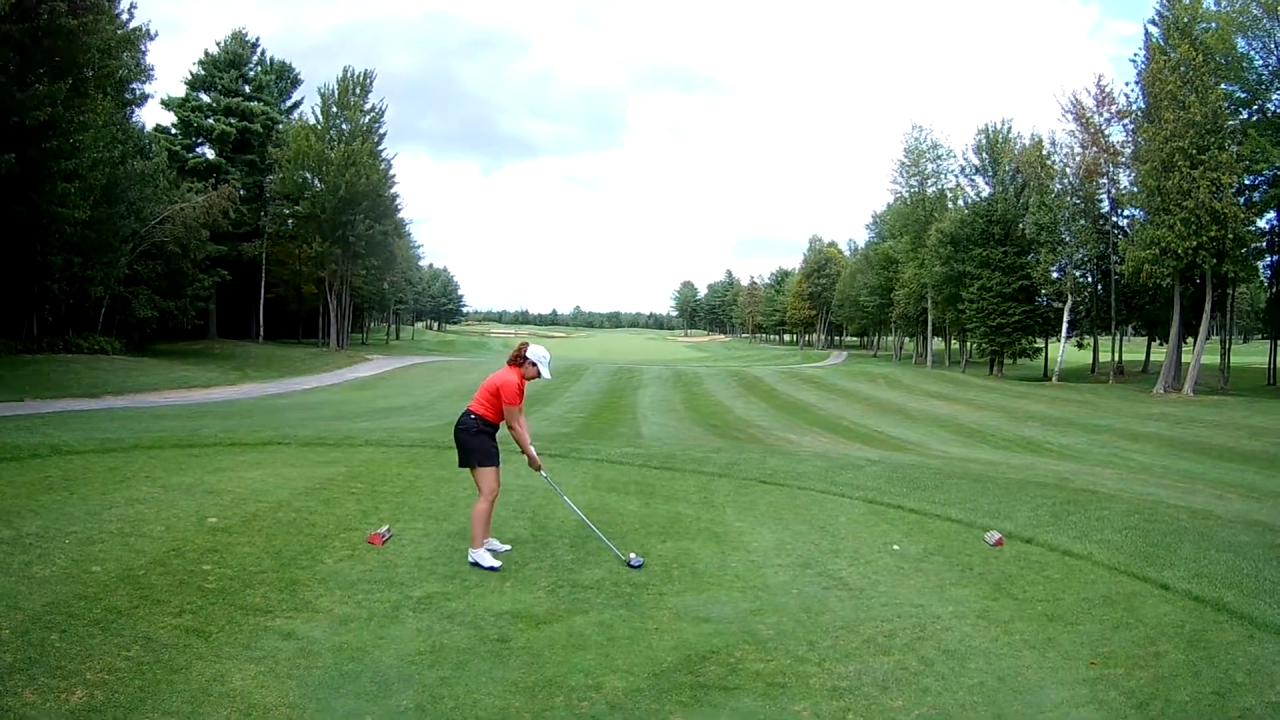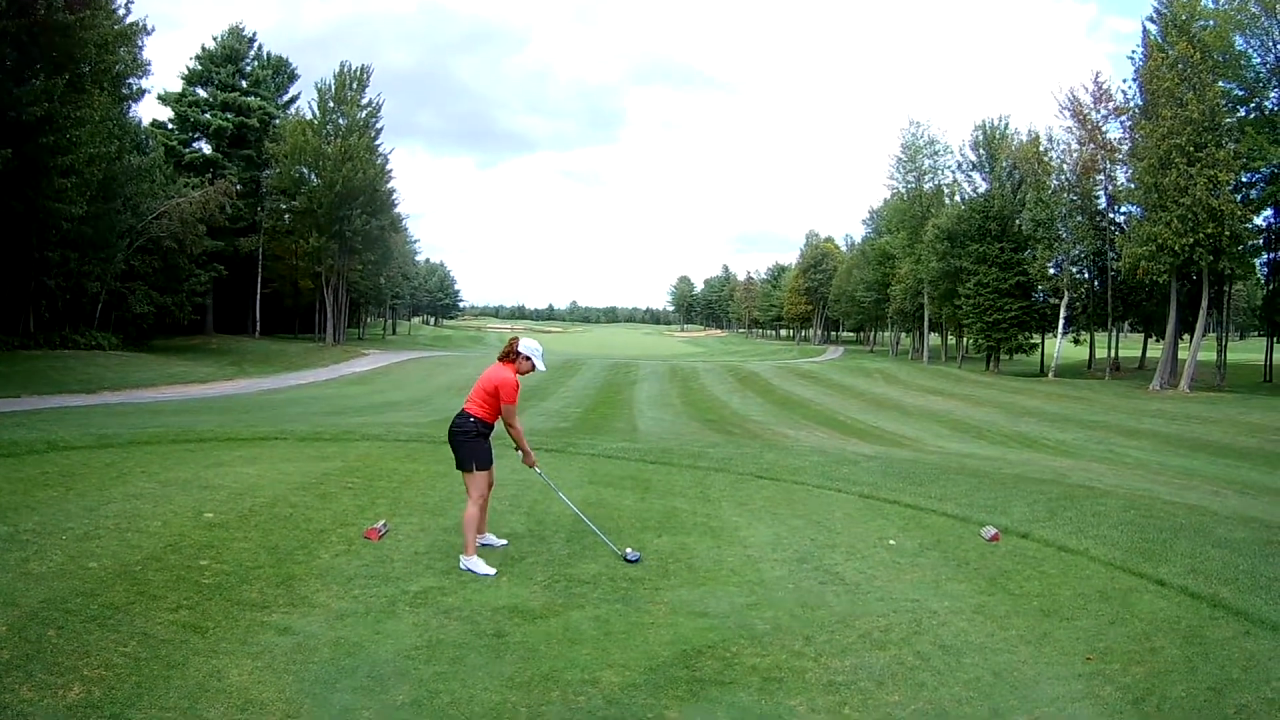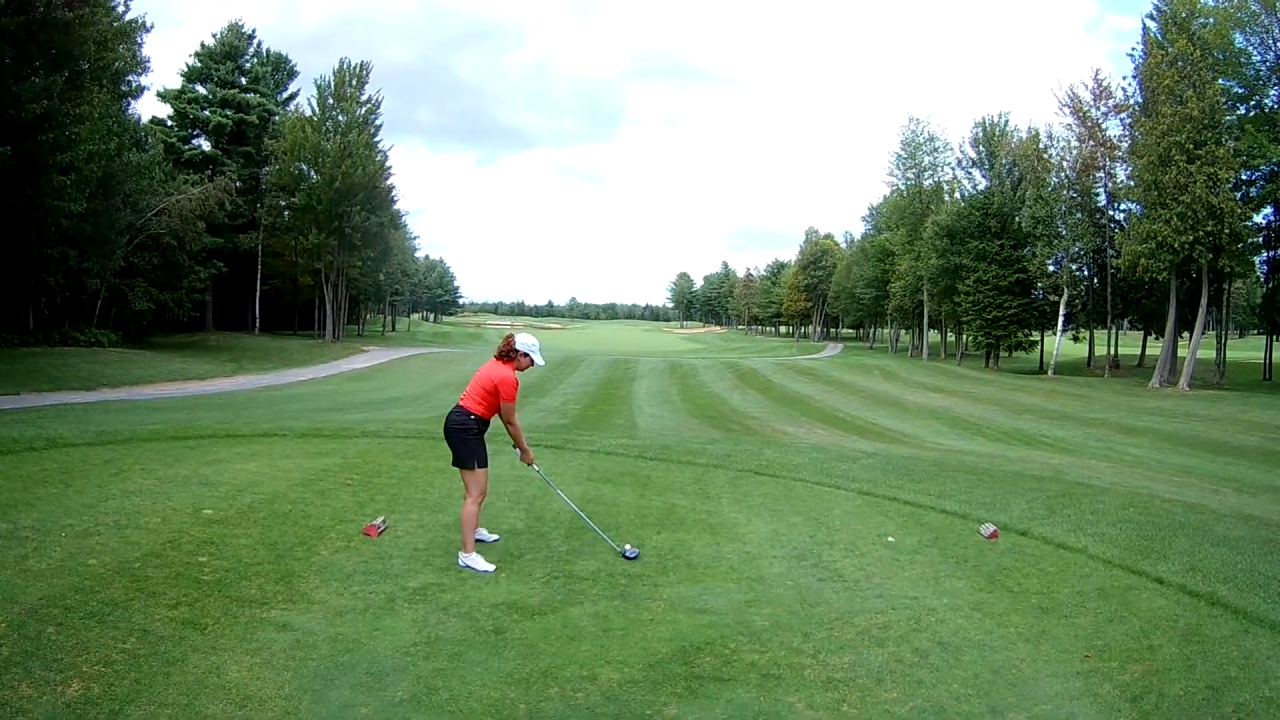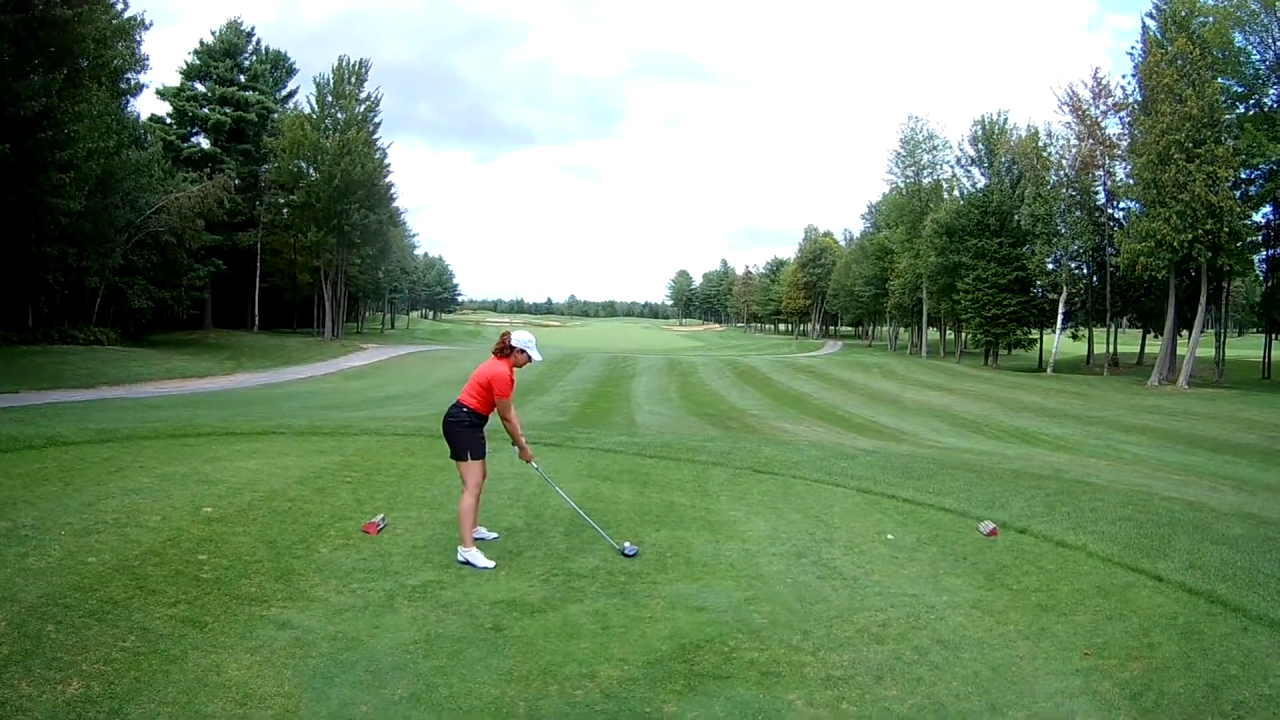
dt=0.3s
person 1, frame 1
left shoulder: (516, 377)
right shoulder: (509, 381)
left elbow: (520, 416)
right elbow: (513, 425)
left wrist: (530, 447)
right wrist: (530, 456)
left hip: (484, 430)
right hip: (473, 430)
left knee: (493, 488)
right knee: (488, 492)
left ankle: (485, 539)
right ankle: (476, 549)
person 1, frame 2
left shoulder: (503, 370)
right shoulder: (507, 379)
left elbow: (509, 415)
right elbow: (510, 423)
left wrist: (524, 445)
right wrist: (526, 452)
left hip: (474, 430)
right hip: (469, 433)
left knee: (486, 485)
right knee: (477, 496)
left ankle: (481, 534)
right ankle: (468, 557)
person 1, frame 3
left shoulder: (498, 365)
right shoulder: (507, 378)
left elbow: (504, 414)
right elbow: (510, 421)
left wrist: (521, 444)
right wrist: (525, 450)
left hip: (461, 423)
right hip: (467, 428)
left knee: (477, 486)
right knee: (476, 493)
left ankle: (474, 530)
right ankle: (467, 554)
person 1, frame 4
left shoulder: (502, 365)
right shoulder: (501, 374)
left elbow: (509, 408)
right elbow: (506, 417)
left wrist: (521, 437)
right wrist: (522, 447)
left hip: (469, 421)
right hip: (462, 423)
left knee: (478, 477)
right knee: (473, 486)
left ankle: (473, 528)
right ankle: (467, 548)
